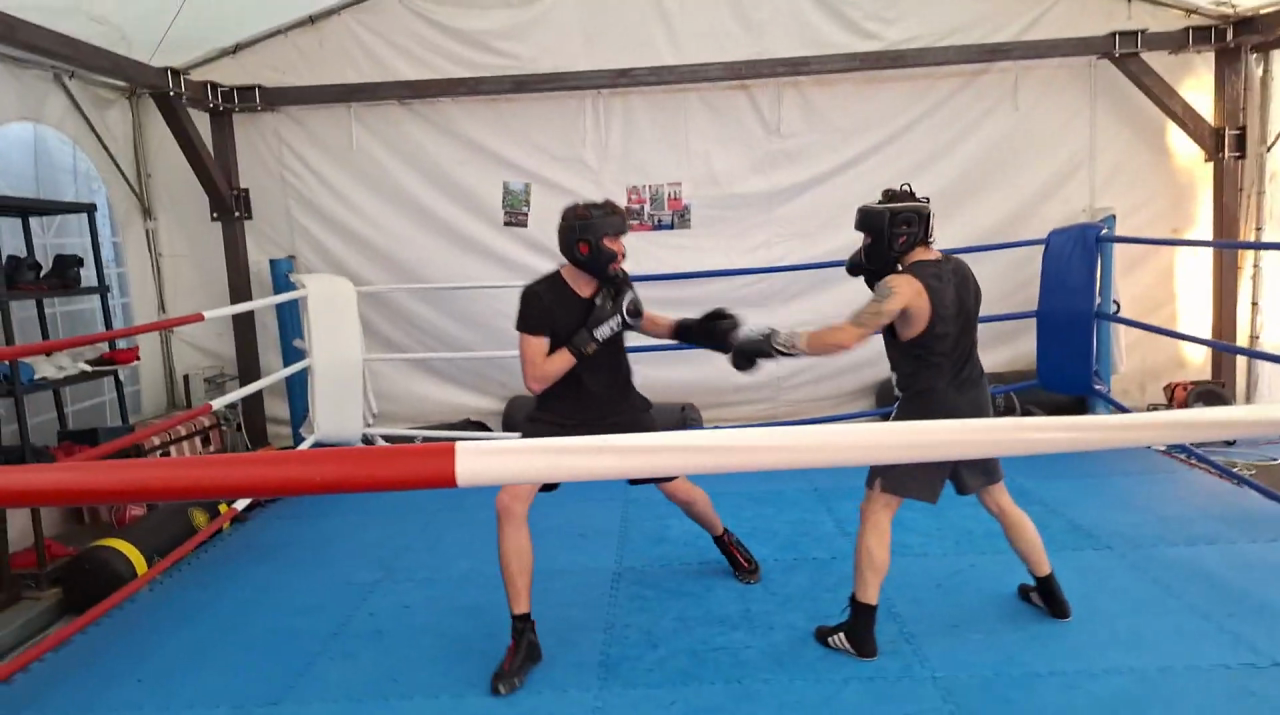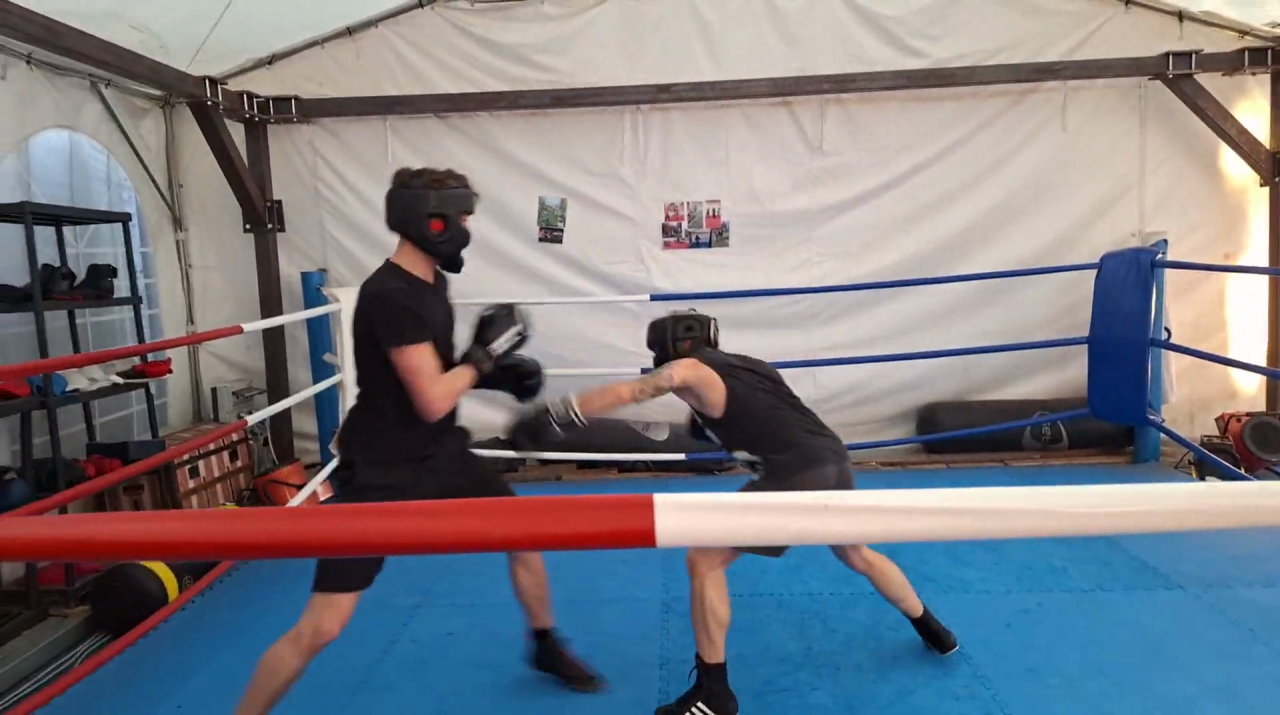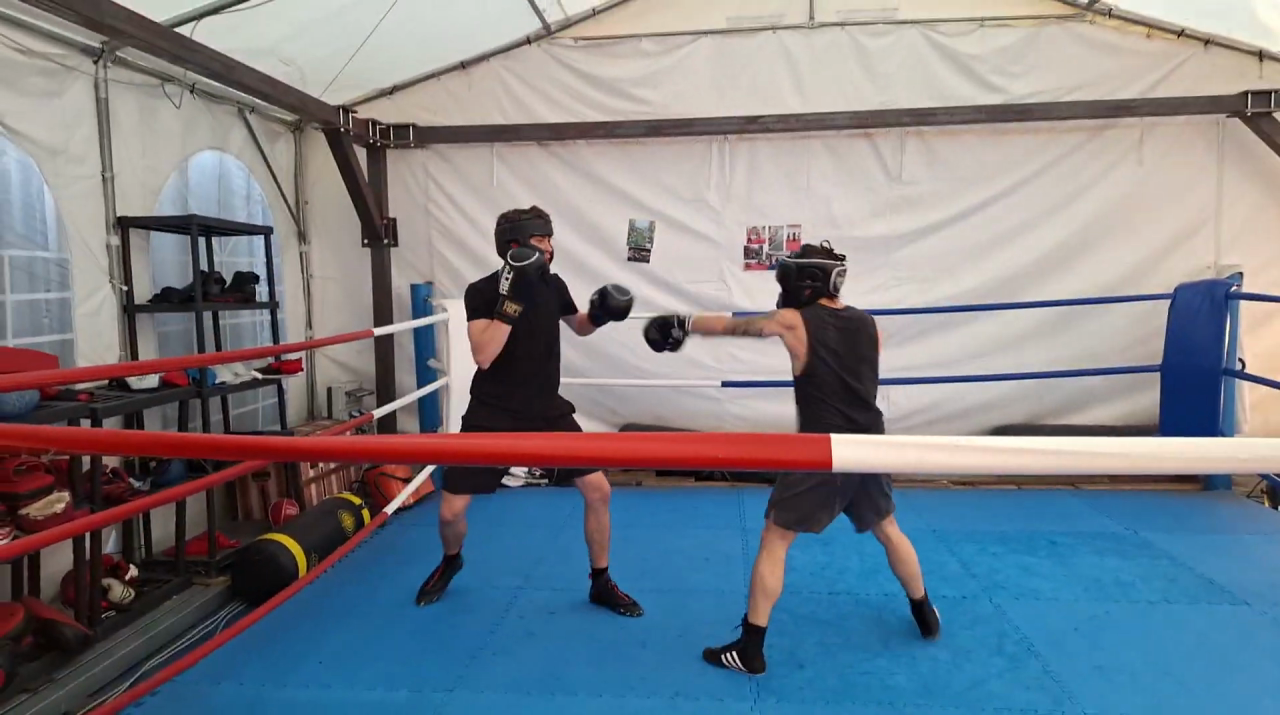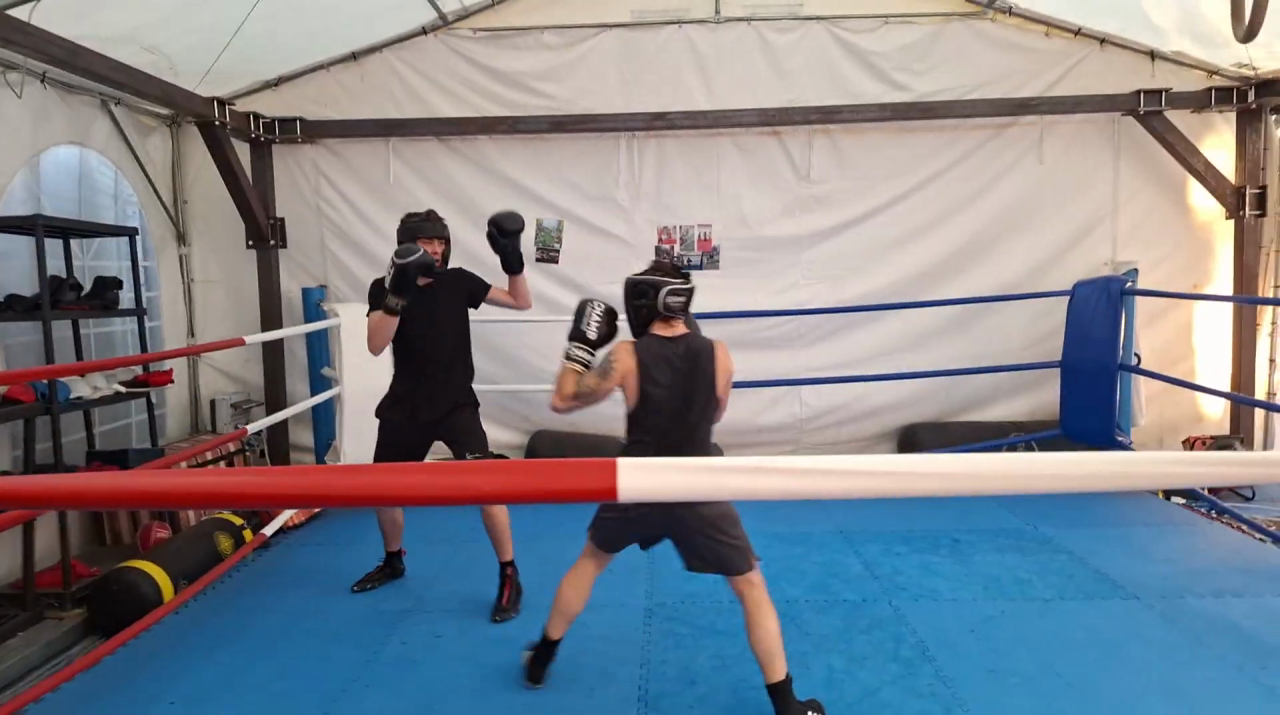
dt=1s
person 1, frame 1
left shoulder: (614, 283)
right shoulder: (541, 298)
left elbow: (647, 323)
right elbow: (536, 380)
left wrist: (696, 329)
right wrist: (591, 336)
left hip: (619, 411)
right hip: (559, 420)
left knee: (679, 490)
right knee: (511, 507)
left ankle: (726, 541)
right ankle: (523, 637)
person 1, frame 2
left shoulder: (432, 281)
right shoulder: (388, 296)
right elbow: (434, 401)
left wrist: (494, 370)
right wrist: (489, 356)
left hip: (439, 455)
right hip: (377, 471)
right knee: (322, 628)
left ankle: (547, 645)
person 1, frame 3
left shoulder: (552, 284)
right shoulder: (482, 292)
left elbow: (581, 327)
right elbow: (483, 357)
left wrist: (602, 310)
right wrist: (512, 298)
left hip: (547, 411)
right hip: (492, 416)
left knee: (598, 491)
right knee: (451, 511)
left ankle: (601, 583)
right ankle: (450, 564)
person 1, frame 4
left shoulder: (459, 282)
right shoulder: (384, 288)
left elbow: (521, 302)
right elbow: (376, 346)
left wrist: (512, 258)
right wrist: (398, 292)
left hip: (457, 404)
right hip: (406, 407)
left ankle: (508, 576)
right ankle: (393, 561)
person 2, frame 1
left shoulder: (904, 284)
right shoulder: (961, 272)
left elbow: (848, 336)
left wrist: (773, 342)
left hip: (927, 414)
right hip: (975, 406)
left knee: (876, 510)
right knee: (997, 501)
left ankle: (860, 629)
right ankle: (1051, 594)
person 2, frame 2
left shoulder: (691, 368)
right shoulder: (750, 369)
left elbow: (624, 393)
left wrist: (555, 413)
right wrist: (715, 428)
left hip: (801, 474)
right hip: (834, 461)
left knee: (705, 563)
right knee: (856, 554)
right ankle: (931, 631)
person 2, frame 3
left shoulder: (795, 321)
right shoulder: (867, 325)
left elbow: (728, 325)
left wrist: (681, 323)
left knee: (775, 542)
right knee: (888, 531)
left ankle: (750, 649)
right ankle: (925, 615)
person 2, frame 4
left shoulder: (627, 357)
right shoulder: (717, 355)
left elbow: (562, 402)
left wrist: (581, 344)
right hip: (698, 494)
left knee: (589, 561)
right knee: (751, 591)
left ankle: (542, 658)
